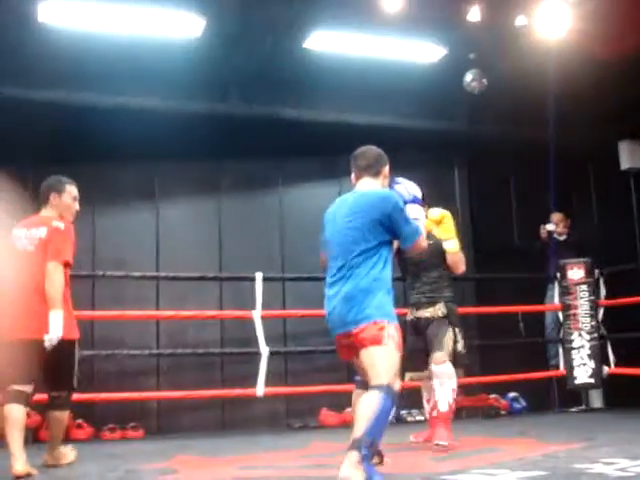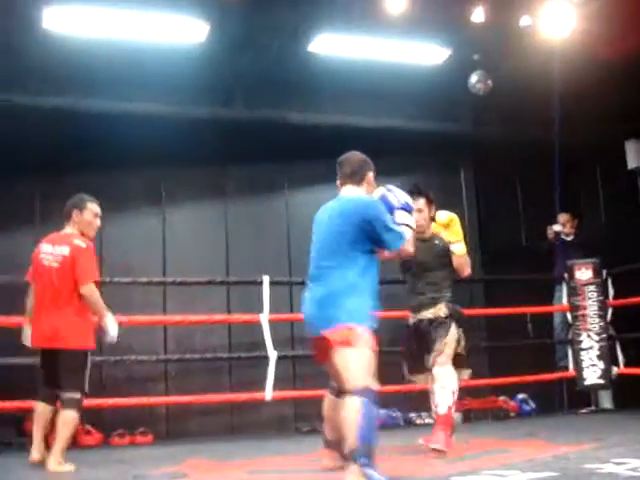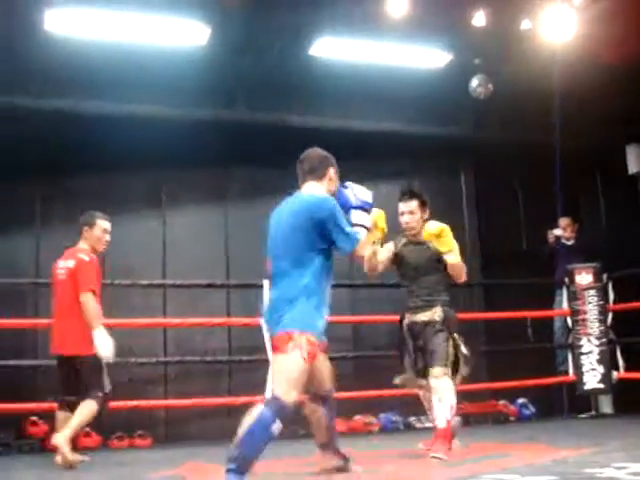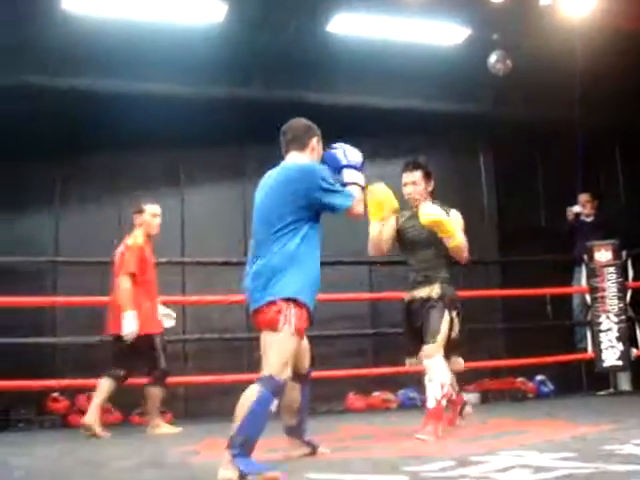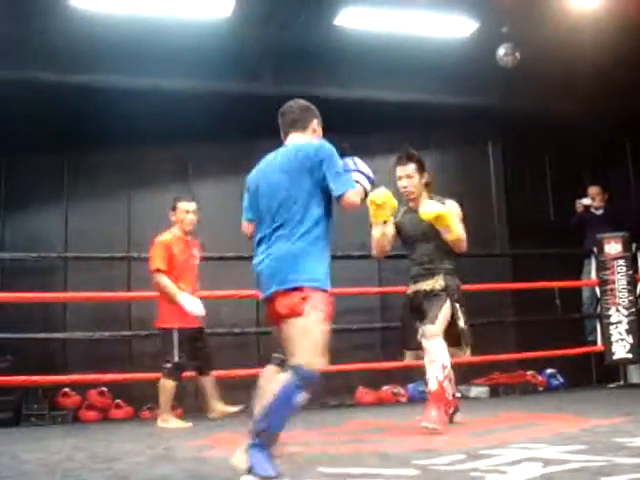
dt=0.4s
person 1, frame 1
left shoulder: (334, 209)
right shoulder: (386, 199)
right elbow: (418, 244)
right wrist: (412, 206)
left hip: (338, 309)
right hip: (369, 308)
left knee: (370, 379)
right knee: (385, 386)
left ankle: (364, 447)
person 1, frame 2
left shoulder: (326, 212)
right shoulder: (368, 206)
right elbow: (404, 248)
right wrist: (403, 211)
left hip: (320, 310)
right hip: (344, 312)
left knee: (343, 385)
right knee: (362, 390)
left ankle: (336, 451)
person 1, frame 3
left shoulder: (282, 210)
right shoulder: (323, 204)
right elbow: (358, 250)
right wrist: (361, 211)
left hip: (291, 312)
right hip: (298, 316)
left knee: (322, 386)
right knee: (281, 399)
left ankle: (329, 453)
person 1, frame 4
left shoulder: (273, 179)
right shoulder: (308, 171)
right elbow: (353, 209)
right wrist: (353, 171)
left hip: (275, 285)
right hip: (283, 287)
left knee: (300, 365)
right knee: (276, 375)
left ankle: (296, 438)
person 1, frame 5
left shoulder: (261, 168)
right shoulder: (319, 150)
left elbow: (249, 227)
right elbow: (348, 198)
right wrist: (361, 178)
left hip: (271, 272)
right hip: (300, 271)
left knee: (292, 359)
right knee: (307, 367)
left ankle: (264, 441)
right ankle: (257, 449)
person 2, frame 1
left shoulder: (439, 237)
left elbow: (459, 268)
left wrist: (449, 235)
left hip: (441, 312)
right hip: (416, 314)
left knee: (440, 362)
right knee: (423, 373)
left ankle: (444, 426)
right ankle: (434, 426)
person 2, frame 2
left shoulder: (445, 238)
left elbow: (464, 271)
left wrist: (456, 238)
left hip: (443, 313)
right hip: (417, 317)
left knee: (441, 362)
right knee: (427, 374)
left ankle: (443, 430)
right ankle: (443, 426)
person 2, frame 3
left shoulder: (443, 240)
right shoulder: (395, 246)
left elbow: (460, 277)
right elbow: (371, 268)
left wrist: (448, 247)
left hip: (439, 317)
right hip: (413, 320)
left knee: (438, 376)
right knee: (425, 380)
left ankle: (442, 438)
right ankle: (446, 432)
person 2, frame 4
left shoulder: (449, 215)
right shoulder: (398, 220)
left elbow: (462, 255)
right elbow: (376, 250)
left wrist: (444, 226)
right wrist: (377, 216)
left hip: (440, 294)
right hip: (415, 296)
left knee: (433, 353)
right knee: (428, 357)
left ankle: (434, 419)
right ankle: (456, 401)
person 2, frame 5
left shoulder: (447, 206)
right shoulder: (397, 215)
left elbow: (461, 245)
right elbow: (379, 252)
left wrist: (444, 220)
right wrist: (378, 221)
left hip: (443, 285)
right hip: (416, 289)
left knee: (432, 337)
right knee: (431, 346)
left ankle: (435, 406)
right ankle: (450, 405)
person 3, frame 1
right shoulder: (59, 229)
right elbow: (54, 271)
right wrist: (56, 314)
right hip: (51, 325)
right knee: (61, 393)
right ankle: (55, 452)
person 3, frame 2
left shoulder: (43, 245)
right shoulder: (82, 246)
left elbow: (32, 288)
right elbow: (87, 289)
left wrist: (29, 324)
right wrist: (107, 318)
left hip: (44, 331)
right hip: (74, 333)
left knee: (47, 391)
right knee: (71, 395)
left ankle: (37, 447)
right ankle: (56, 458)
person 3, frame 3
left shoulder: (63, 259)
right shoulder: (87, 258)
right elbow: (87, 298)
right wrist: (100, 332)
left hip: (63, 340)
right hip: (84, 342)
left knee: (69, 395)
right knee: (98, 393)
left ankle: (64, 451)
right ankle: (63, 437)
person 3, frame 4
left shoulder: (137, 244)
right shoulder: (136, 244)
right elbow: (124, 280)
left wrist: (158, 308)
right wrist: (129, 314)
right hip: (135, 321)
left knee: (119, 370)
right knee: (158, 370)
left ankle: (93, 415)
right ankle: (154, 422)
person 3, frame 5
left shoulder: (192, 243)
right shoulder: (164, 241)
right elbow: (159, 276)
right wrist: (181, 297)
left hip: (193, 316)
right hip: (174, 317)
left knee: (204, 362)
right knee: (174, 364)
left ankle: (215, 407)
right ankle: (165, 417)
person 4, frame 1
left shoulder: (575, 240)
right shoulder: (548, 240)
left elbow: (582, 256)
right wrist: (543, 240)
right hip: (554, 285)
right knee: (551, 324)
right ankle: (555, 362)
person 4, frame 2
left shoulder: (581, 241)
right shoulder: (555, 241)
right wrist: (550, 241)
right hip: (562, 285)
right knee: (560, 325)
right ankle: (563, 363)
person 4, frame 3
left shoulder: (582, 245)
right shoulder: (556, 245)
right wrist: (551, 245)
right hip: (562, 290)
right knee: (560, 329)
right ankle: (563, 367)
person 4, frame 4
left shoulder: (601, 221)
right shoulder: (575, 222)
right wrist: (569, 221)
right hip: (581, 267)
right knee: (579, 306)
right ankle: (582, 345)
person 4, frame 5
left shoulder: (611, 214)
right shoulder: (584, 215)
right elbow: (575, 228)
right wrist: (578, 213)
right hip: (591, 260)
right knee: (588, 299)
right ankle: (591, 338)
